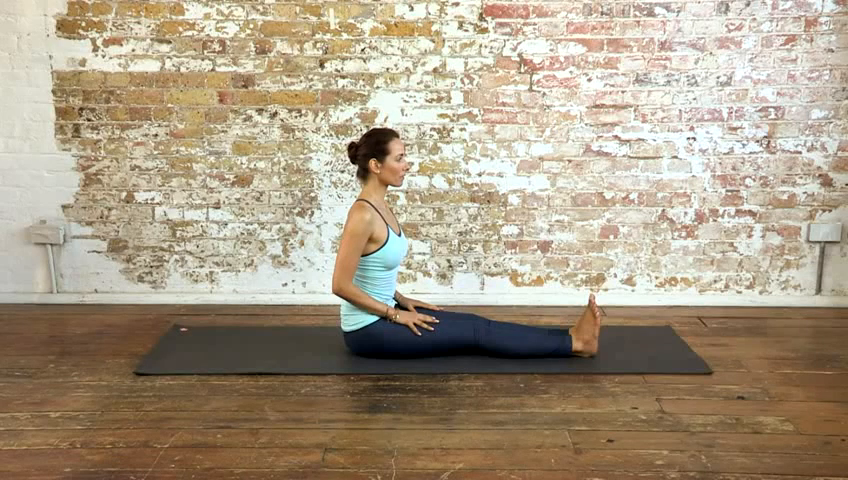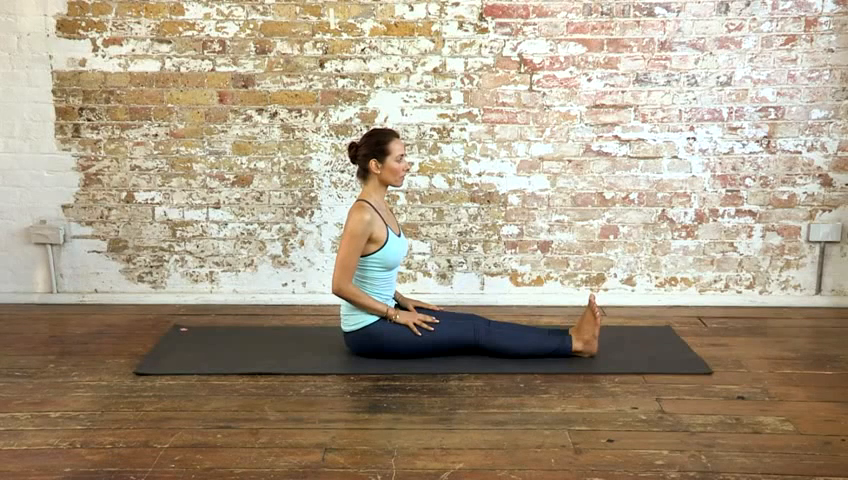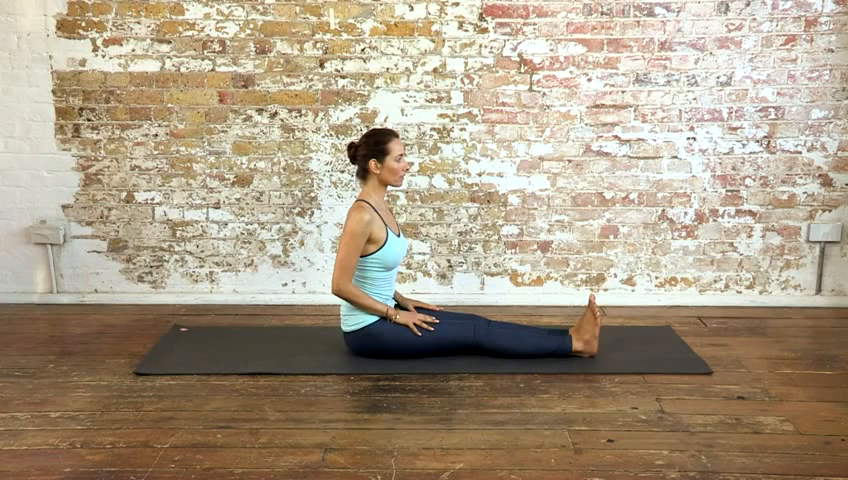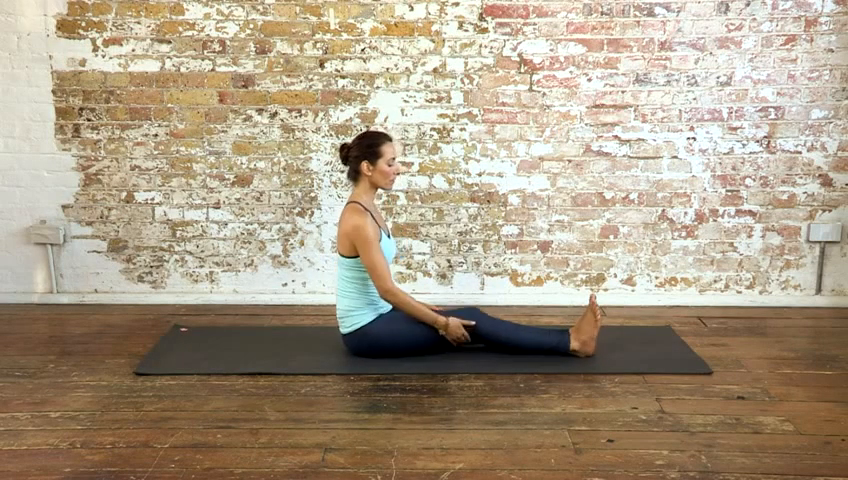
dt=1s
person 1, frame 1
left shoulder: (378, 205)
right shoulder: (363, 215)
right elbow: (341, 285)
left wrist: (400, 301)
right wrist: (395, 314)
left hip: (380, 315)
right hip: (368, 328)
left knee: (472, 324)
right knee: (475, 331)
left ankle: (568, 337)
right ankle: (574, 343)
person 1, frame 2
left shoulder: (379, 205)
right shoulder: (363, 215)
right elbow: (341, 285)
left wrist: (400, 300)
right wrist: (395, 314)
left hip: (380, 315)
right hip: (368, 329)
left knee: (473, 323)
right knee: (475, 331)
left ankle: (568, 337)
right ankle: (574, 343)
person 1, frame 3
left shoulder: (378, 205)
right shoulder: (362, 215)
right elbow: (341, 285)
left wrist: (401, 301)
right wrist: (395, 314)
left hip: (379, 316)
right hip: (368, 329)
left knee: (473, 323)
right knee: (475, 332)
left ankle: (569, 338)
right ankle: (574, 343)
person 1, frame 4
left shoulder: (366, 208)
right shoulder: (359, 219)
right elbow: (387, 290)
left wrist: (410, 306)
right wrist: (442, 324)
left hip: (375, 320)
right hip: (366, 332)
left knee: (473, 325)
right knee: (473, 321)
left ankle: (567, 339)
right ankle: (570, 344)
